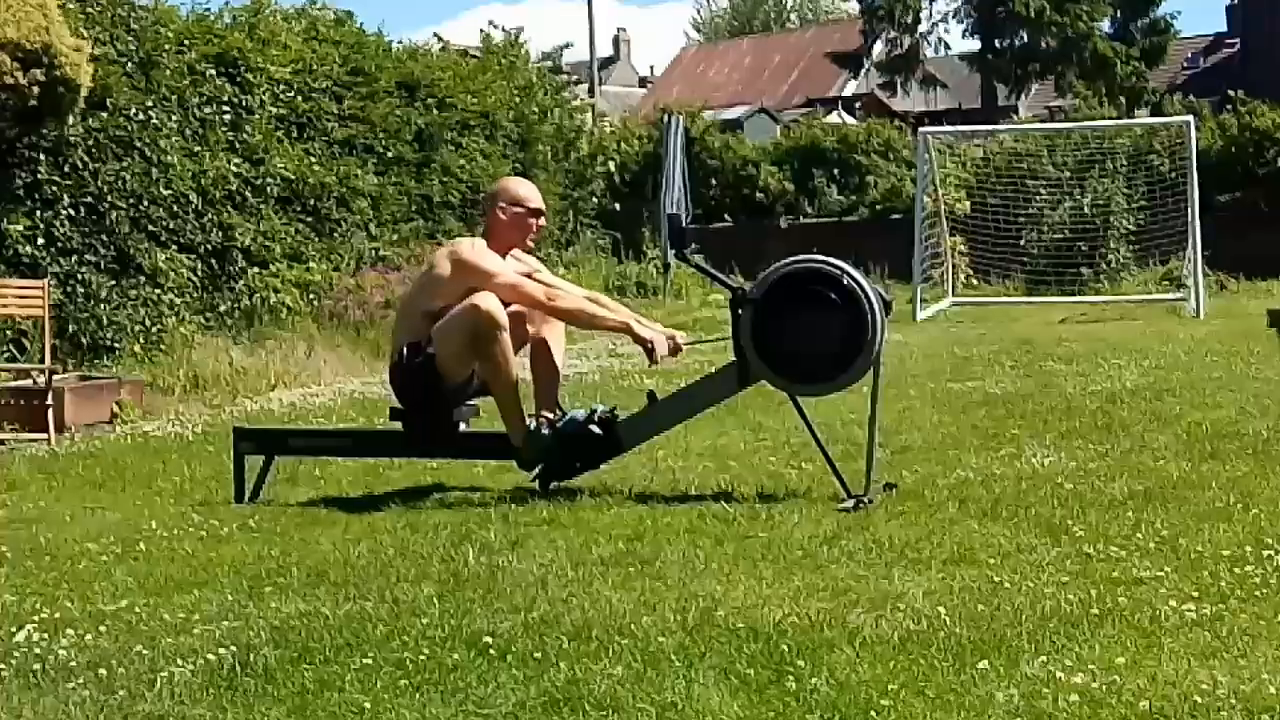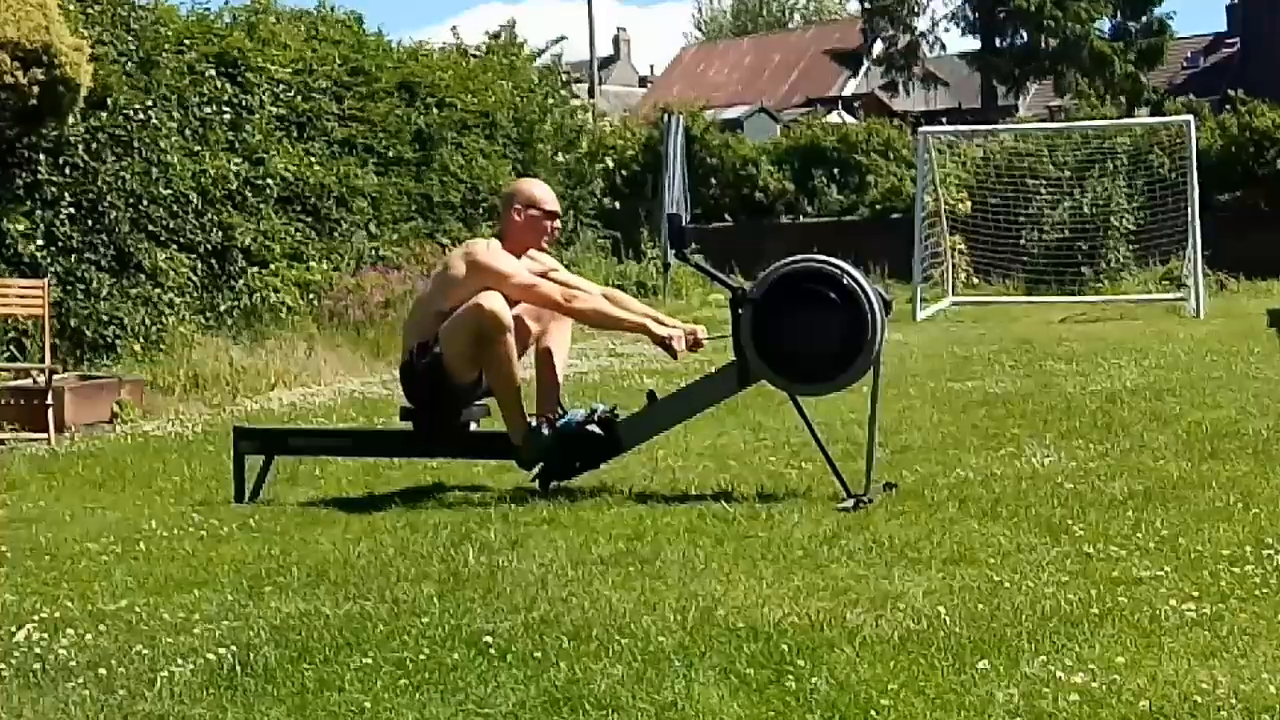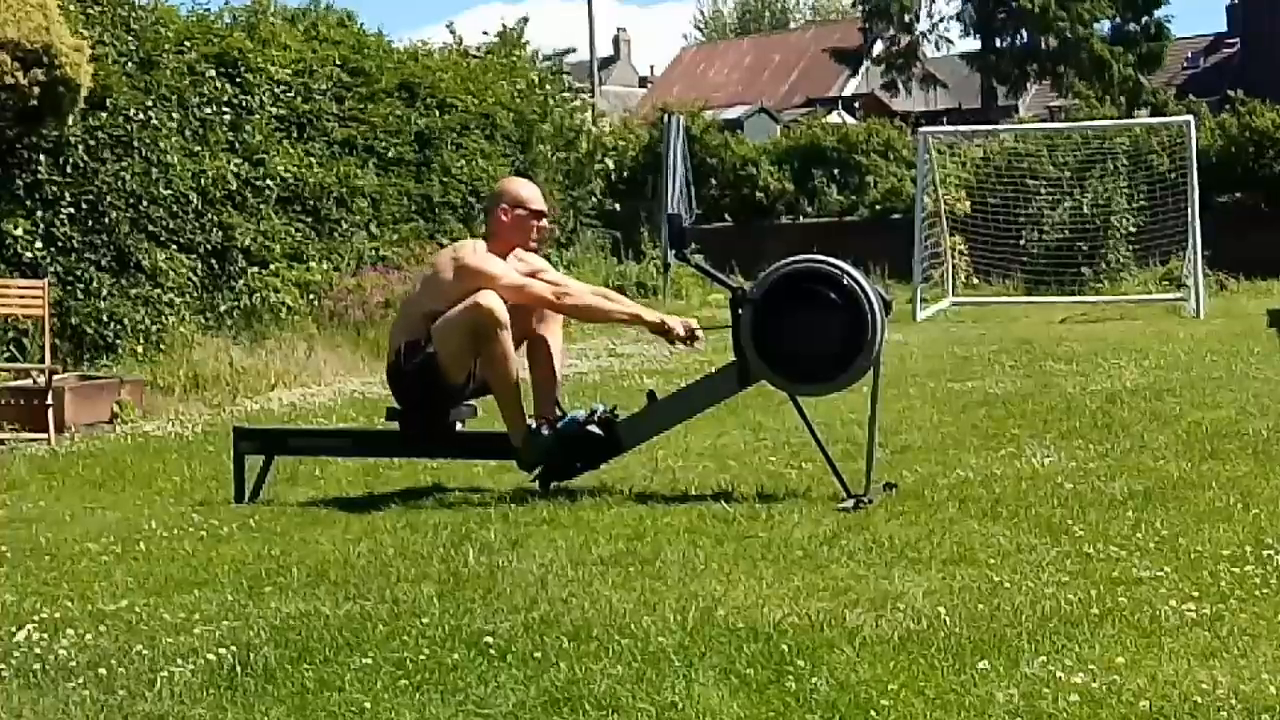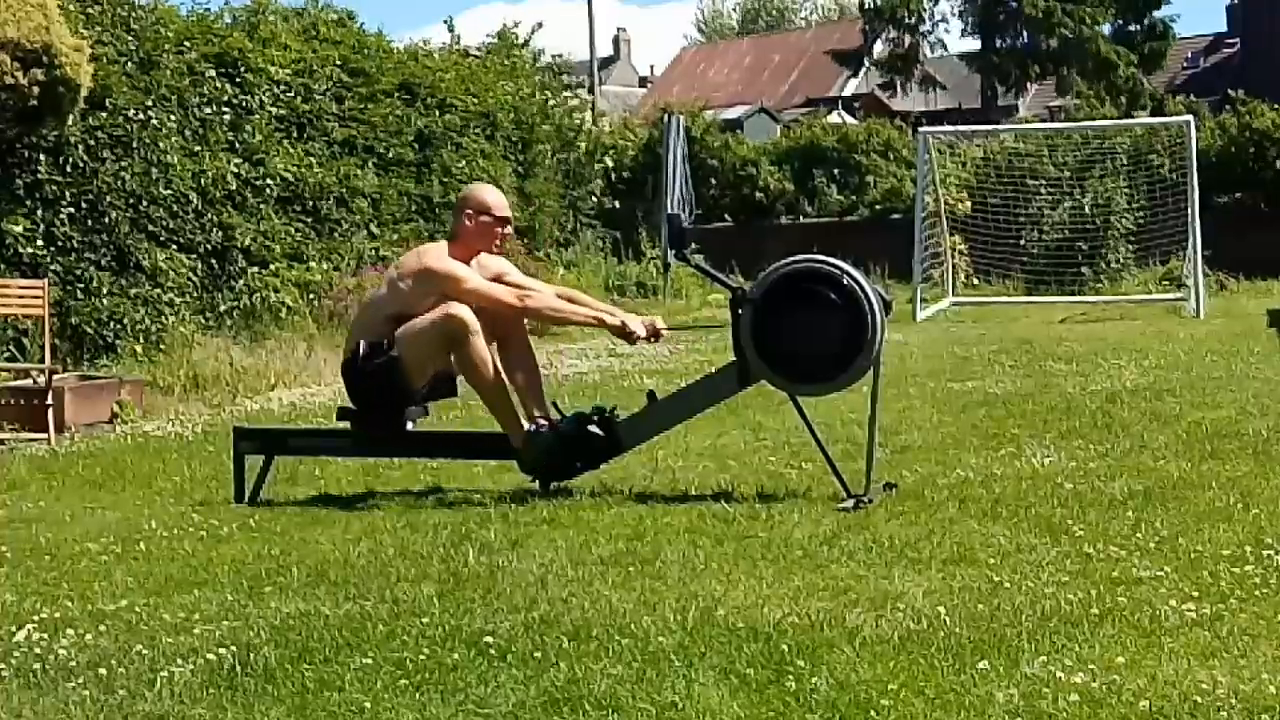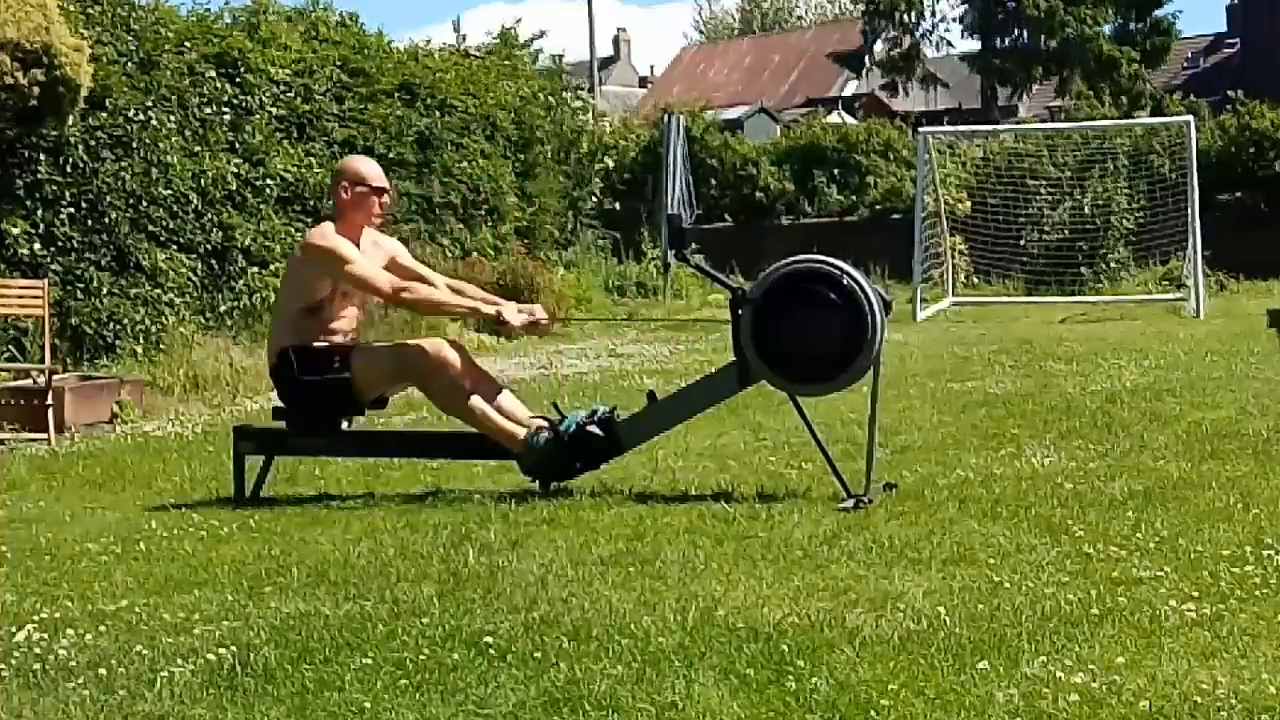
dt=0.5s
person 1, frame 1
left shoulder: (519, 262)
right shoulder: (468, 256)
left elbow: (586, 298)
right elbow: (552, 300)
left wrist: (653, 328)
right wrist: (631, 329)
left hip: (457, 375)
right hip: (418, 378)
left knee: (546, 312)
right knee: (485, 305)
left ankle: (546, 423)
right ankle: (523, 441)
person 1, frame 2
left shoulder: (532, 261)
right shoulder: (483, 257)
left elbow: (602, 294)
right elbow: (570, 301)
left wrist: (673, 324)
right wrist: (648, 328)
left hip: (467, 374)
right hip: (427, 378)
left knee: (553, 311)
right knee: (489, 305)
left ankle: (545, 423)
right ankle: (523, 439)
person 1, frame 3
left shoulder: (521, 261)
right shoulder: (471, 260)
left elbow: (590, 293)
right elbow: (561, 297)
left wrist: (664, 317)
right wrist: (643, 318)
left hip: (454, 374)
right hip: (415, 377)
left knee: (544, 310)
right knee: (486, 305)
left ankle: (545, 424)
right ankle: (523, 441)
person 1, frame 4
left shoulder: (485, 264)
right shoulder: (436, 264)
left elbow: (556, 293)
right elbow: (522, 302)
left wrist: (626, 317)
right wrist: (606, 321)
left hip: (413, 372)
right hip: (370, 375)
left knee: (505, 319)
right knee: (458, 318)
left ankle: (542, 424)
right ankle: (526, 441)
person 1, frame 5
left shoulder: (380, 244)
right shoulder: (323, 244)
left elbow: (443, 284)
right elbow: (399, 293)
left wrist: (506, 305)
right wrist: (485, 310)
left hip: (341, 364)
right hip: (302, 375)
left knee: (446, 354)
right knee: (421, 357)
left ankle: (538, 428)
right ankle: (527, 445)
